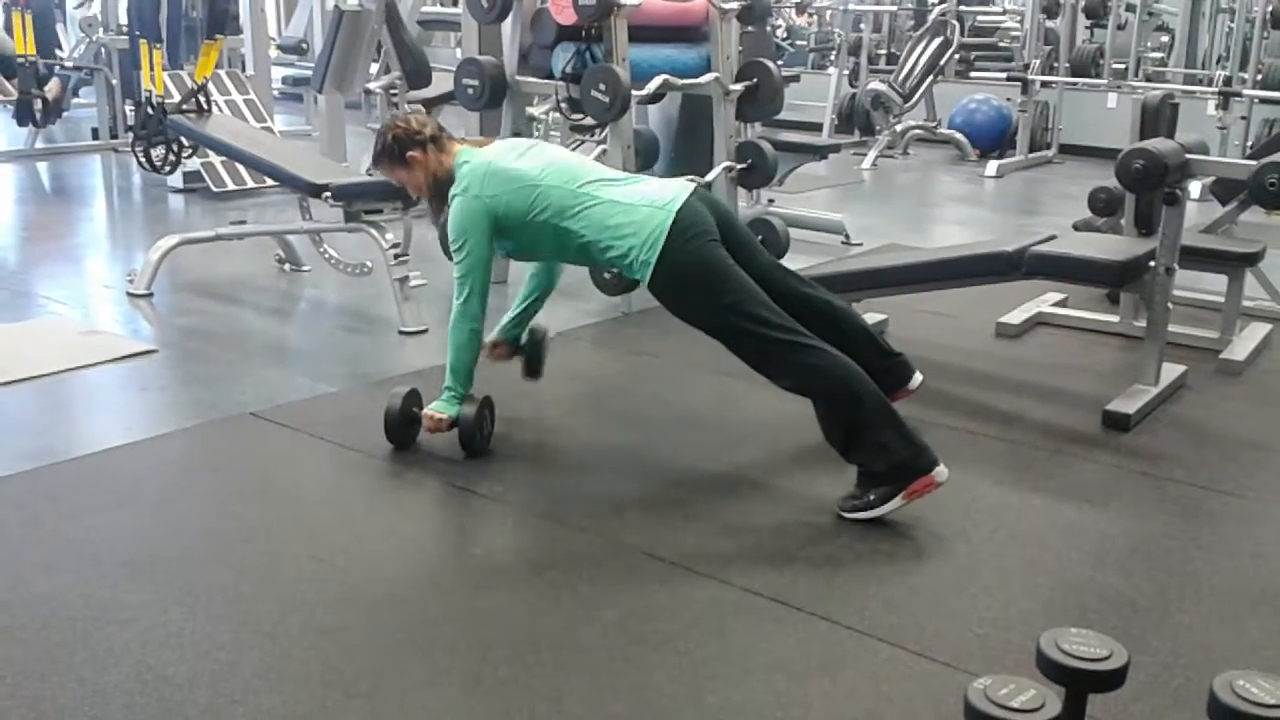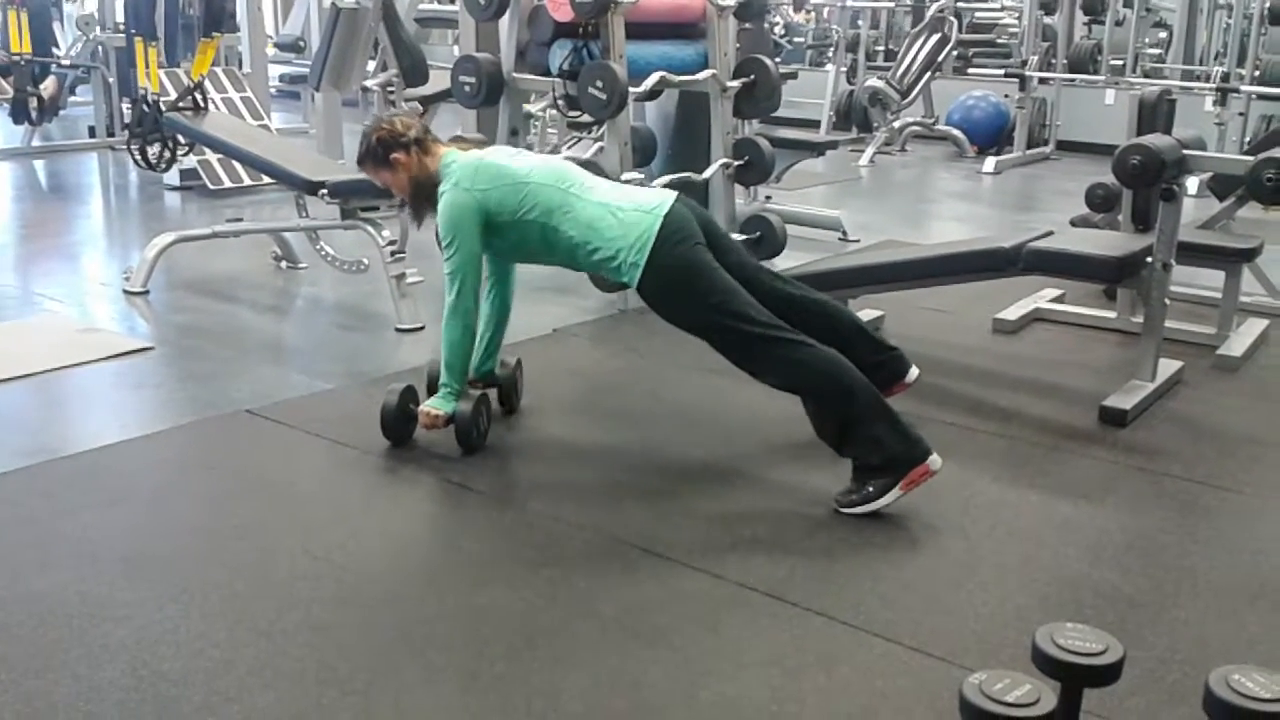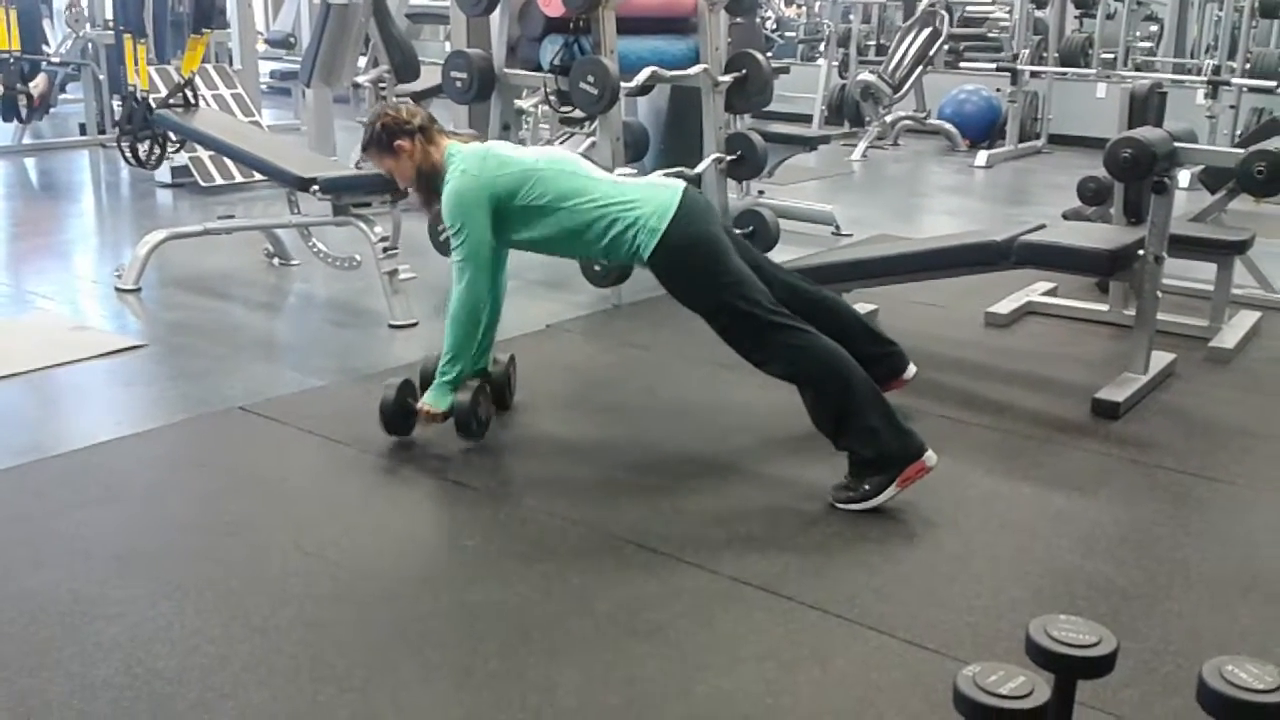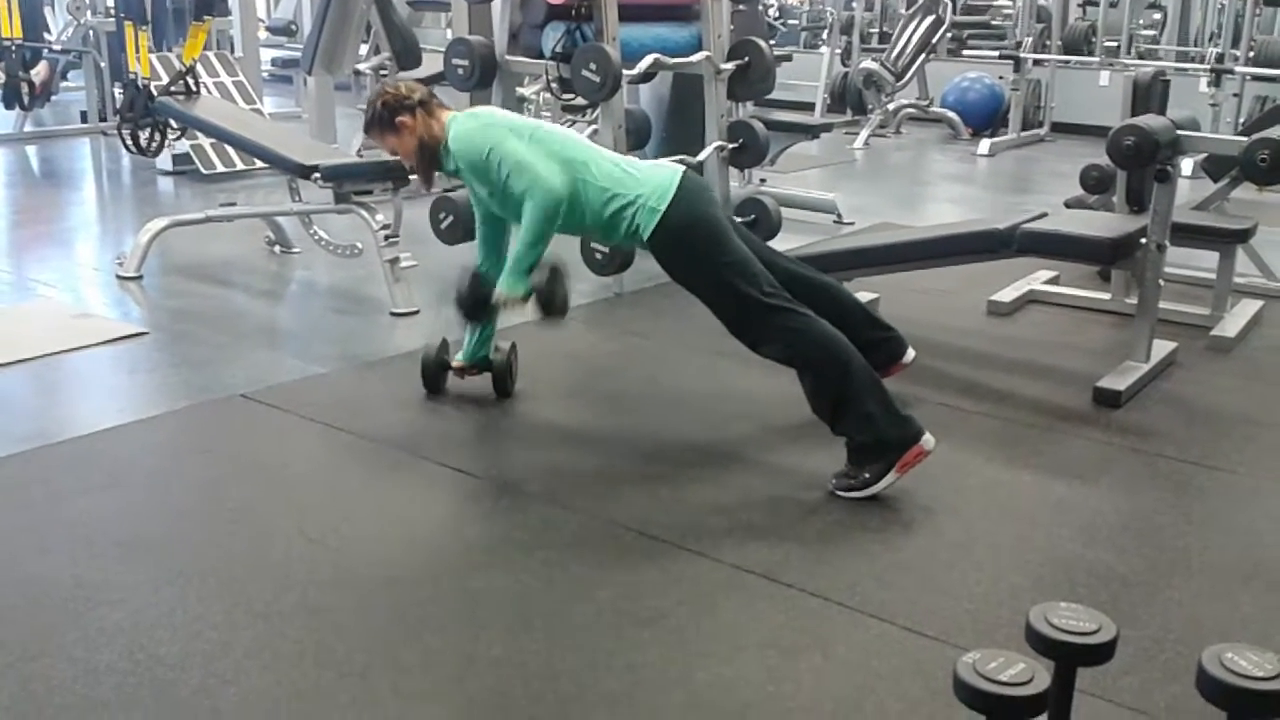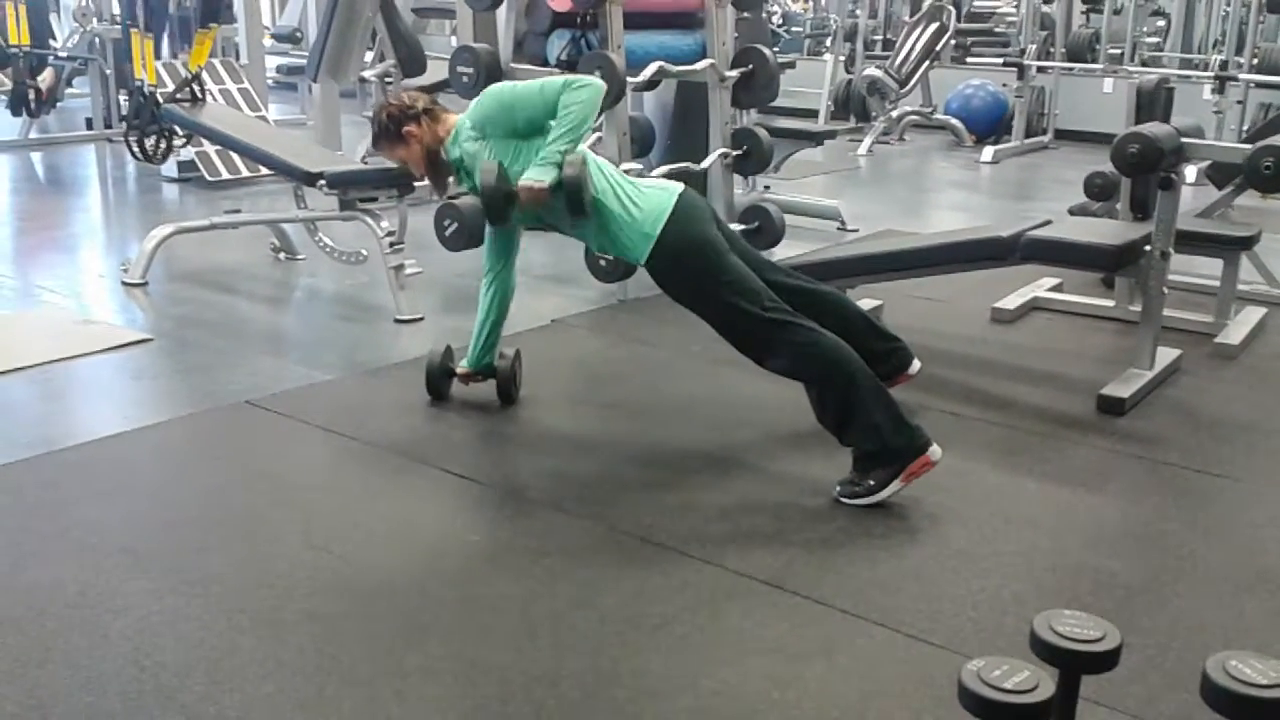
dt=0.3s
person 1, frame 1
left shoulder: (469, 197)
right shoulder: (508, 148)
left elbow: (468, 302)
right elbow: (559, 236)
left wrist: (453, 397)
right wrist: (512, 331)
left hip: (666, 247)
right hip: (687, 203)
left knee: (784, 346)
right knee: (790, 294)
left ankle: (901, 467)
right ankle: (891, 374)
person 1, frame 2
left shoulder: (457, 197)
right shoulder: (485, 163)
left elbow: (461, 300)
right elbow: (499, 275)
left wrist: (449, 393)
right wrist: (485, 365)
left hip: (653, 254)
right hip: (669, 212)
left knee: (772, 345)
right knee: (778, 296)
left ankle: (896, 457)
right ankle: (886, 368)
person 1, frame 3
left shoulder: (462, 184)
right shoulder: (482, 160)
left elbow: (471, 288)
right elbow: (493, 274)
left wrist: (445, 385)
right wrist: (477, 364)
left hip: (664, 233)
right hip: (673, 204)
left knee: (776, 334)
right knee: (782, 292)
left ankle: (891, 456)
right ankle: (884, 365)
person 1, frame 4
left shoulder: (473, 133)
right shoulder: (471, 164)
left elbow: (550, 189)
right elbow: (489, 256)
left wrist: (517, 280)
right wrist: (474, 350)
left hip: (664, 209)
right hip: (669, 199)
left knee: (774, 318)
right knee: (779, 278)
left ankle: (890, 441)
right ankle: (883, 350)
person 1, frame 5
left shoulder: (486, 113)
right shoulder: (475, 166)
left elbow: (587, 87)
right elbow: (499, 266)
left wrist: (547, 167)
right wrist: (479, 359)
left hip: (661, 231)
right hip: (670, 215)
left knee: (778, 332)
right knee: (783, 290)
left ankle: (896, 449)
right ankle: (889, 360)
